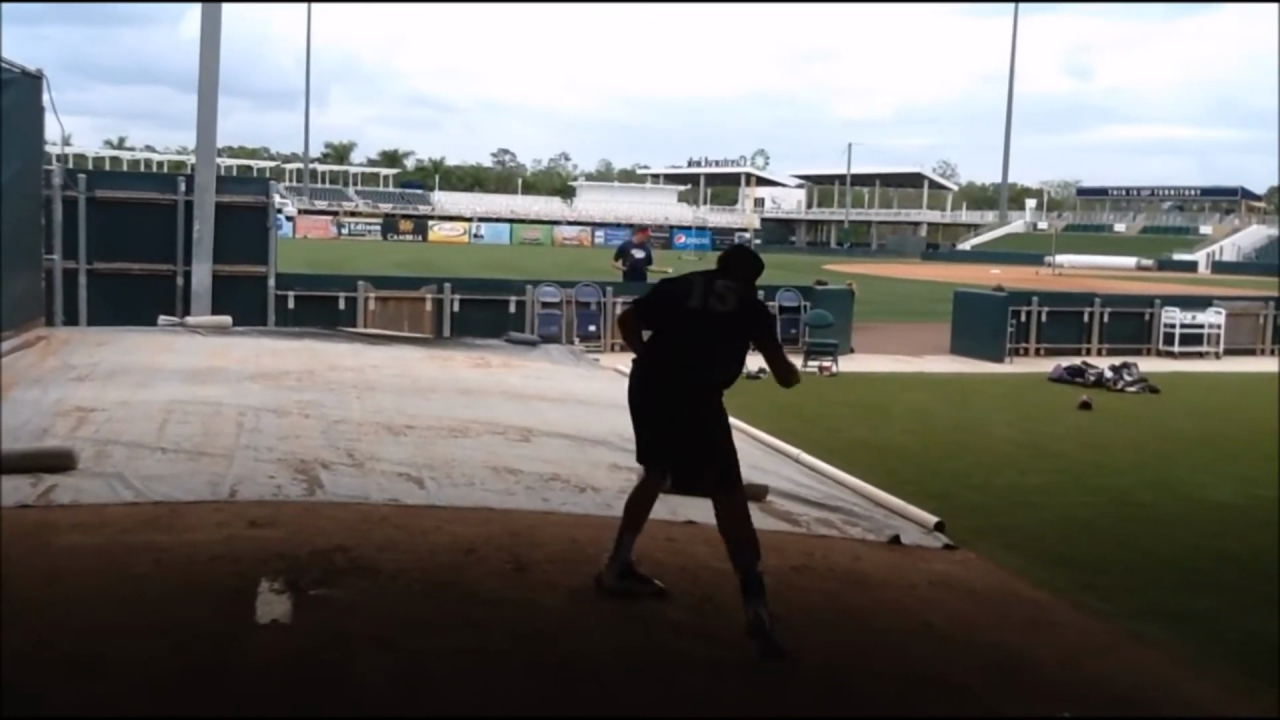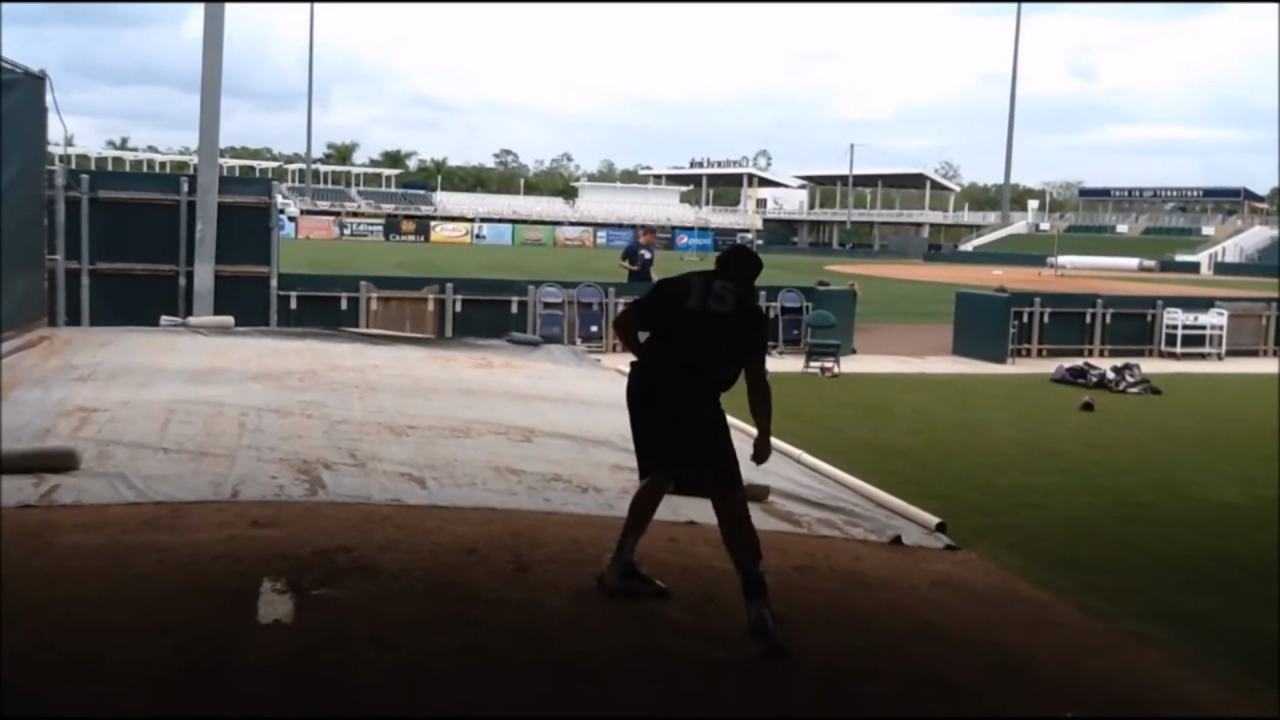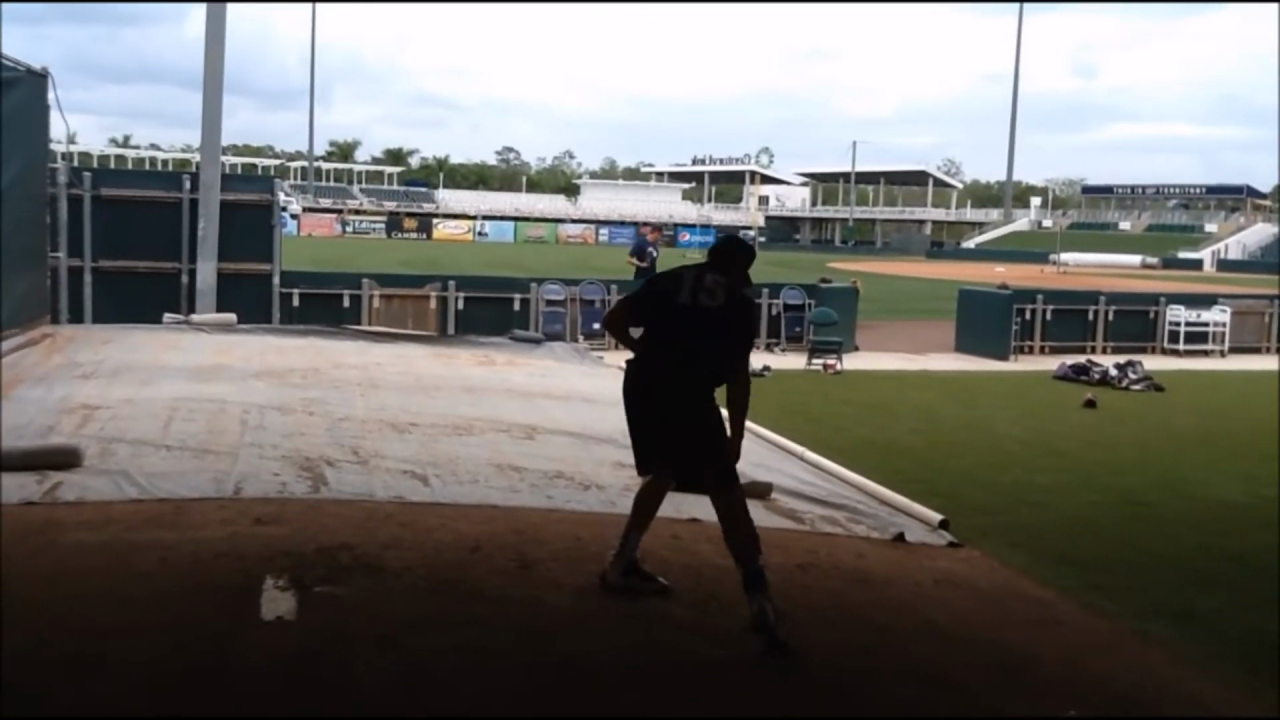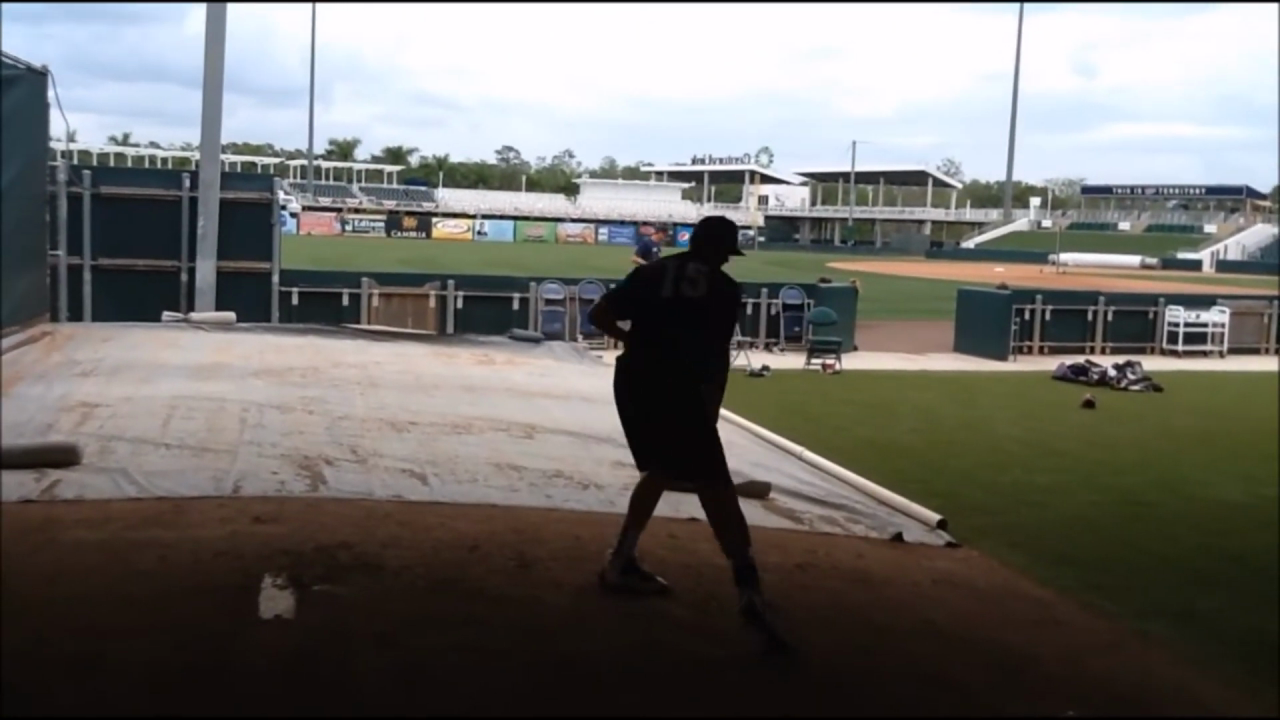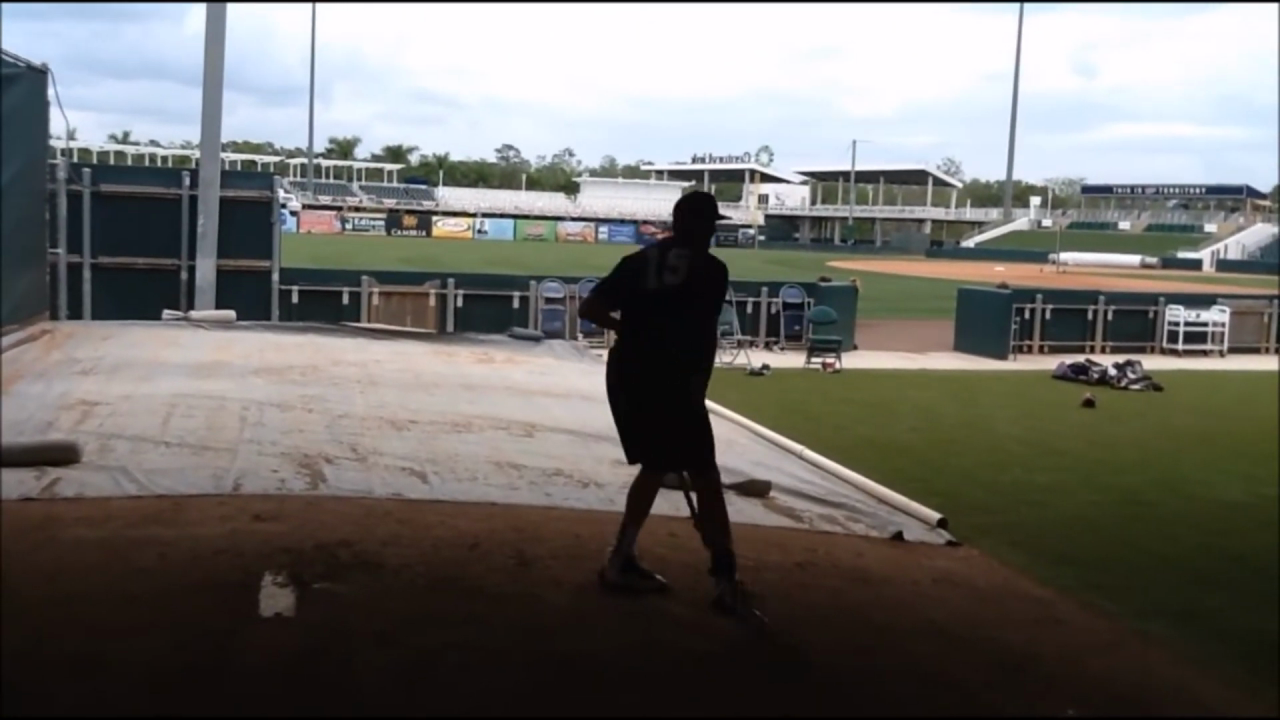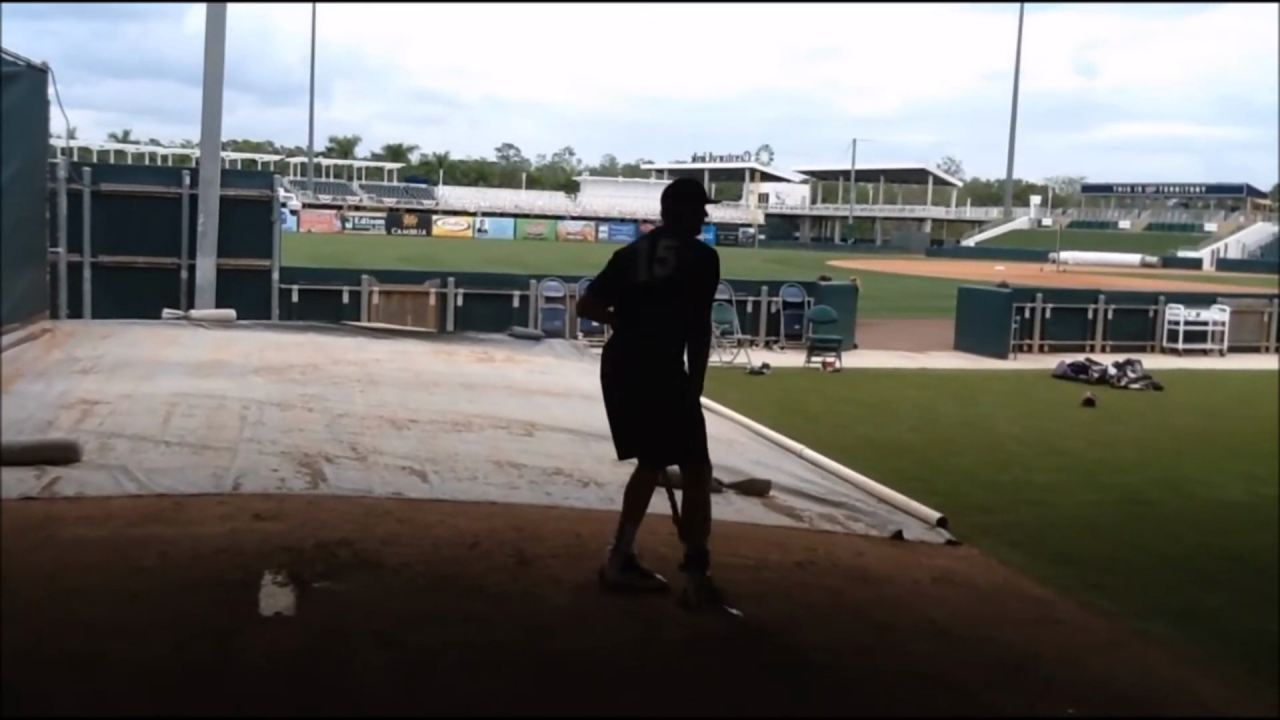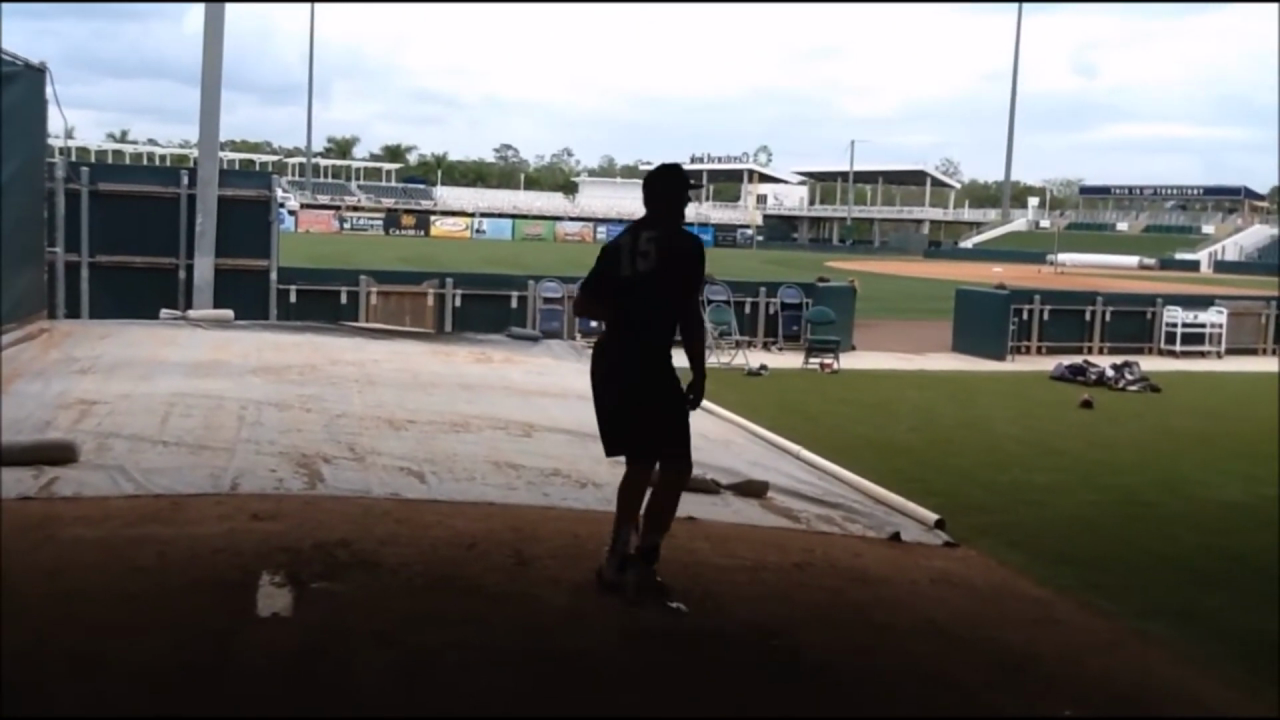
dt=0.1s
person 1, frame 1
left shoulder: (676, 287)
right shoulder: (751, 306)
left elbow: (627, 321)
right elbow: (784, 374)
right wrist: (794, 372)
left hip: (648, 386)
right hip: (696, 396)
left knee: (657, 473)
right knee: (729, 498)
left ankle: (617, 567)
right ankle: (755, 604)
person 1, frame 2
left shoulder: (675, 286)
right shoulder: (749, 310)
left elbow: (625, 323)
right elbow: (756, 380)
right wrist: (764, 436)
left hip: (646, 388)
right hip: (693, 398)
left knee: (660, 475)
right knee: (729, 498)
left ankle: (620, 567)
right ankle: (757, 606)
person 1, frame 3
left shoulder: (666, 281)
right shoulder: (741, 302)
left elbow: (614, 319)
right elbow: (737, 374)
right wrist: (737, 435)
left hip: (642, 384)
right hip: (688, 393)
left knee: (662, 472)
right knee: (727, 493)
left ankle: (622, 564)
right ankle: (758, 598)
person 1, frame 4
left shoulder: (650, 272)
right shoulder: (725, 291)
left elbow: (599, 315)
right elbow: (717, 360)
right wrist: (709, 416)
left hip: (632, 380)
right hip: (677, 390)
left knee: (661, 471)
right knee: (716, 489)
left ankle: (621, 563)
right ankle: (749, 594)
person 1, frame 5
left shoulder: (638, 261)
right shoulder: (711, 269)
left elbow: (589, 309)
right elbow: (705, 340)
right wrist: (697, 396)
left hip: (623, 373)
right hip: (669, 377)
left knee: (657, 465)
right knee: (705, 477)
left ankle: (621, 563)
right ankle: (724, 580)
person 1, frame 6
left shoulder: (631, 252)
right shoulder: (701, 257)
left elbow: (587, 306)
right elbow: (697, 327)
right wrist: (696, 383)
left hip: (618, 367)
right hip: (661, 371)
left knee: (651, 464)
right knee: (695, 469)
left ankle: (621, 561)
right ankle: (695, 575)
person 1, frame 7
left shoulder: (617, 245)
right shoulder: (686, 245)
left elbow: (584, 305)
right elbow: (690, 316)
right wrist: (698, 374)
left hip: (608, 362)
right hip: (649, 365)
left knee: (641, 461)
right knee: (675, 464)
left ankle: (621, 560)
right ankle: (642, 565)
